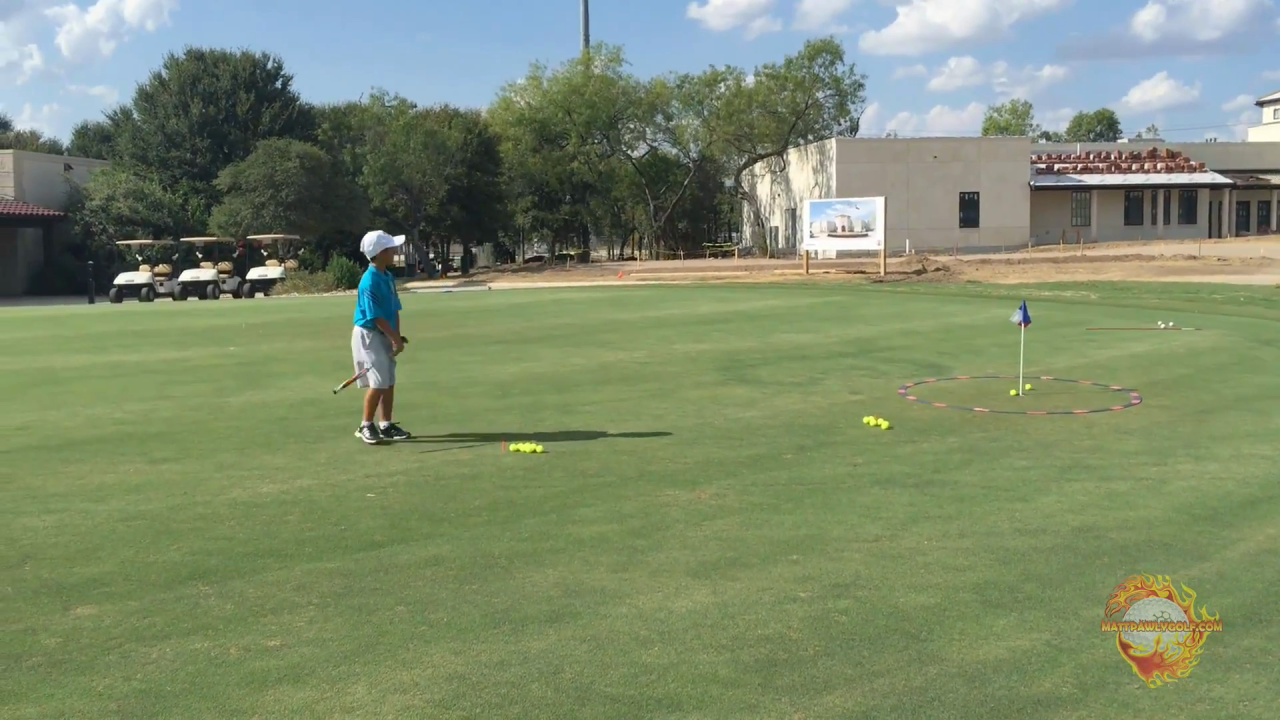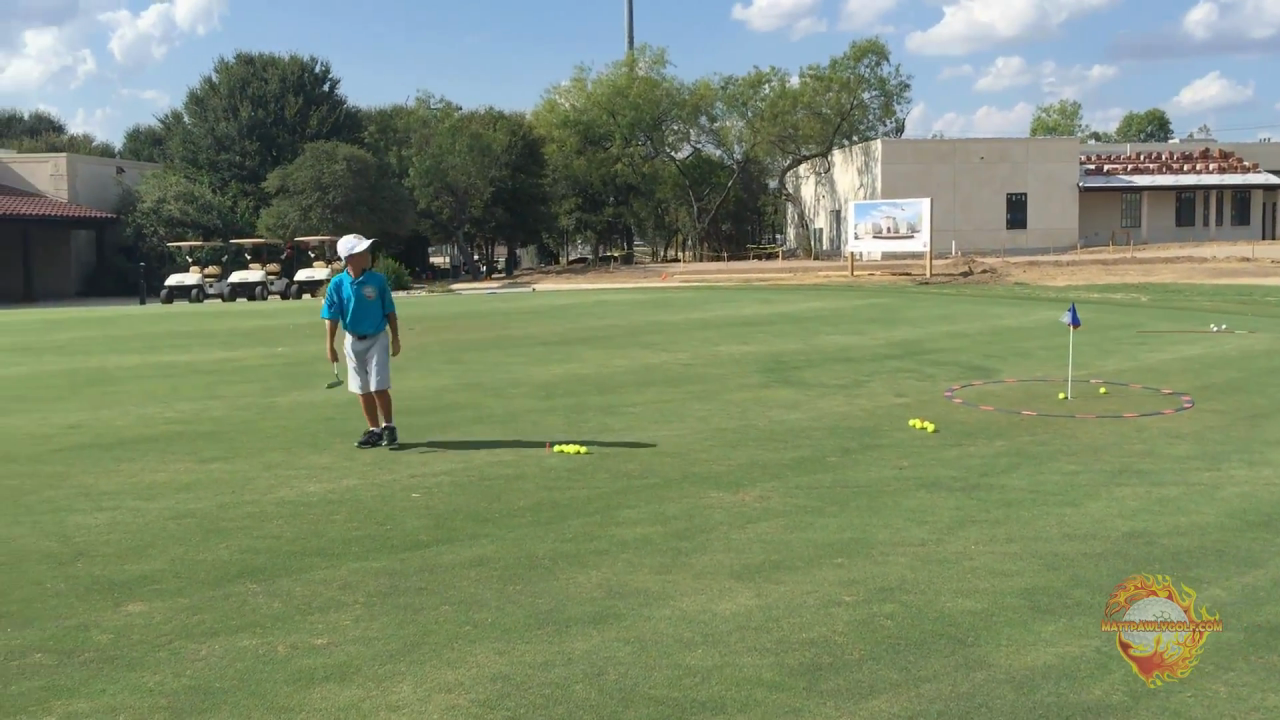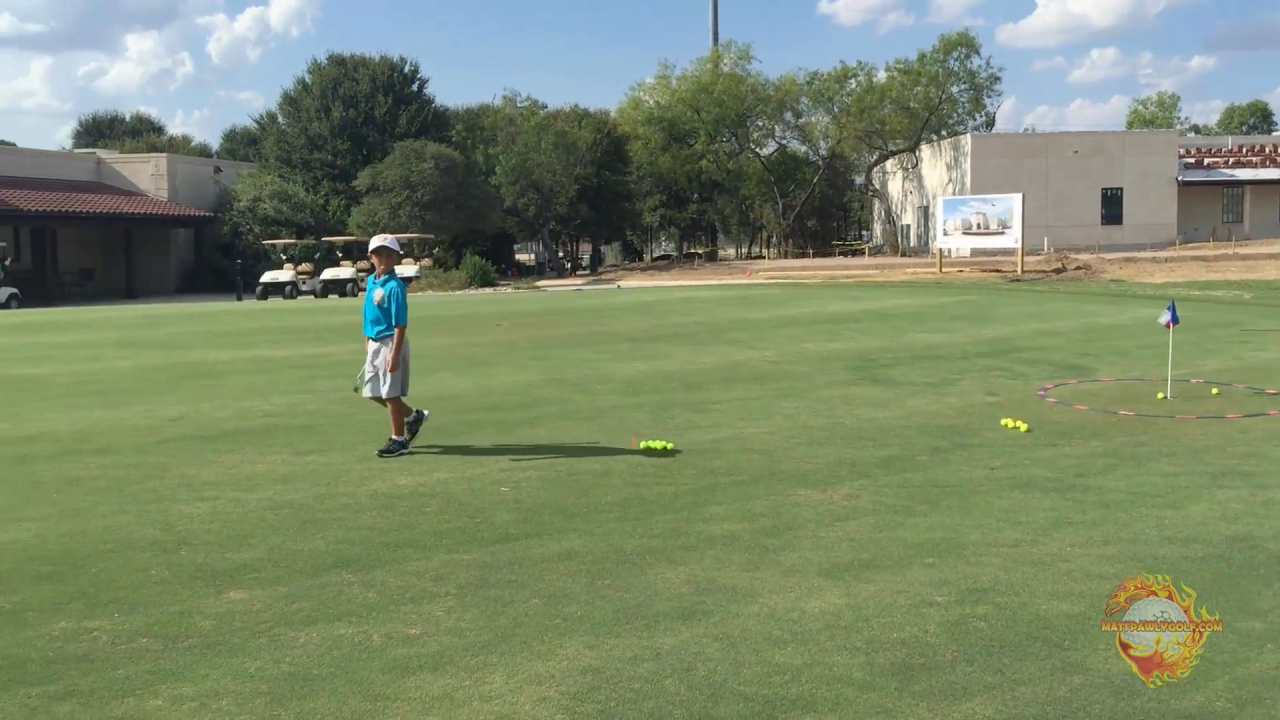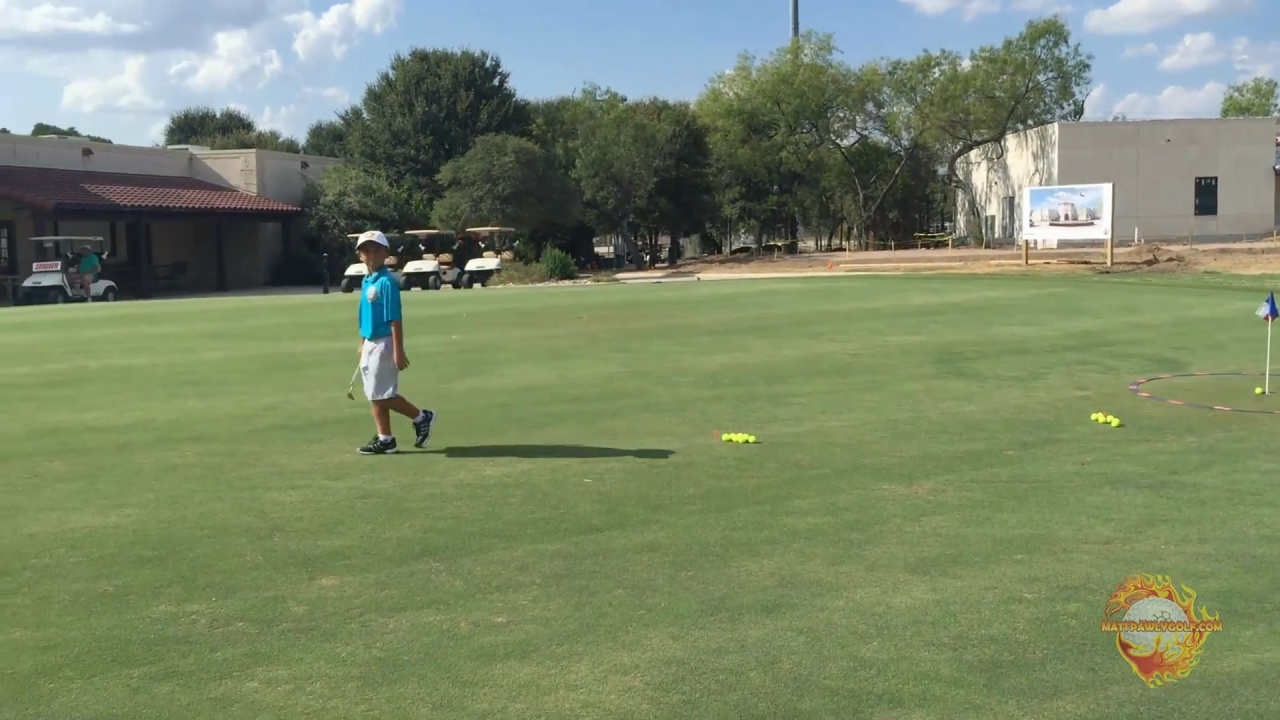
dt=0.5s
person 1, frame 1
left shoulder: (388, 277)
right shoulder: (370, 280)
right elbow: (376, 316)
left wrist: (397, 336)
right wrist: (394, 339)
left hip: (386, 336)
right hip: (368, 335)
left knee: (388, 383)
right knee: (377, 383)
left ankle: (386, 425)
right ankle: (367, 425)
person 1, frame 2
left shoulder: (378, 280)
right shoulder: (337, 283)
left elbow: (390, 311)
right elbow: (332, 317)
left wrist: (395, 338)
right wrist: (330, 345)
left hip: (377, 339)
right hip: (354, 341)
left knee: (379, 386)
right knee: (363, 389)
left ankle: (388, 427)
right ankle: (374, 430)
person 1, frame 3
left shoulder: (395, 286)
right shoulder: (371, 281)
left elbow: (399, 323)
left wrist: (394, 353)
right wrist: (368, 340)
left hip: (390, 345)
right hip: (374, 343)
left knee: (389, 393)
right knee: (373, 391)
left ankle: (399, 440)
right ankle: (412, 416)
person 1, frame 4
left shoulder: (387, 282)
right shoulder: (366, 281)
left elbow: (395, 319)
left wrist: (398, 350)
right wrist: (363, 342)
left hip: (385, 344)
right hip: (370, 344)
left knee: (380, 394)
right knee: (374, 395)
left ankle: (421, 417)
right ankle: (385, 439)
